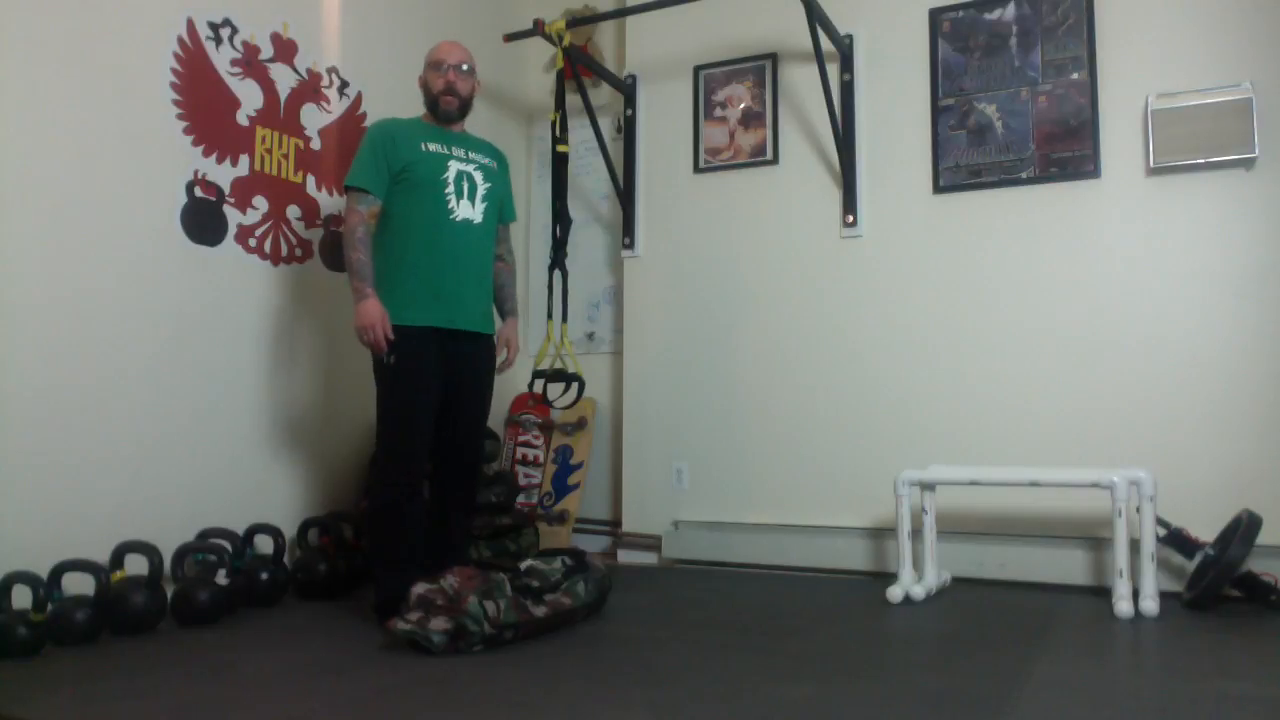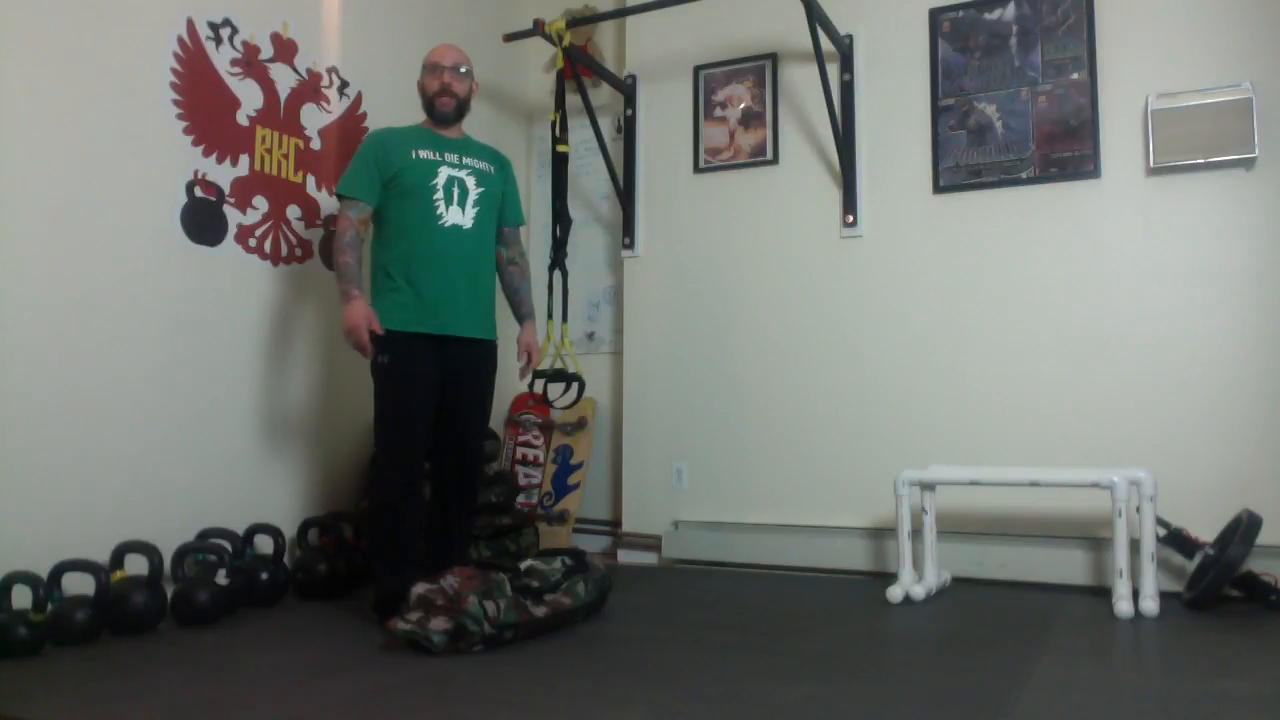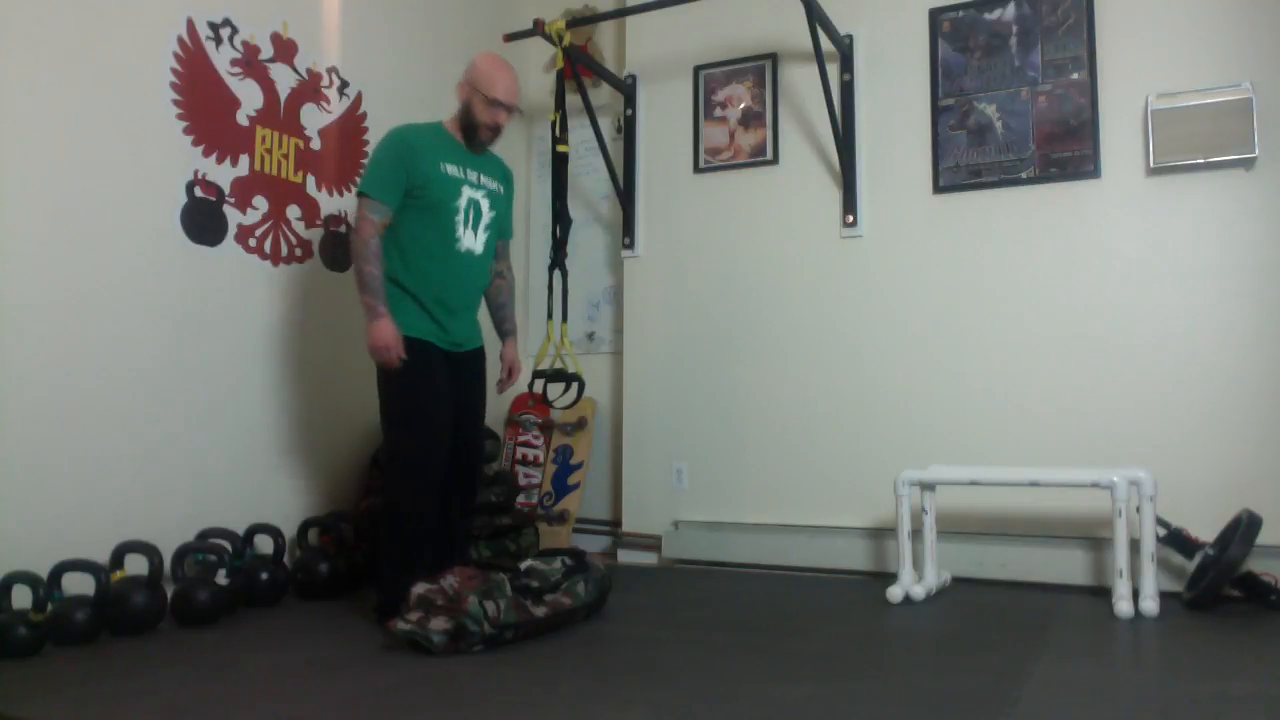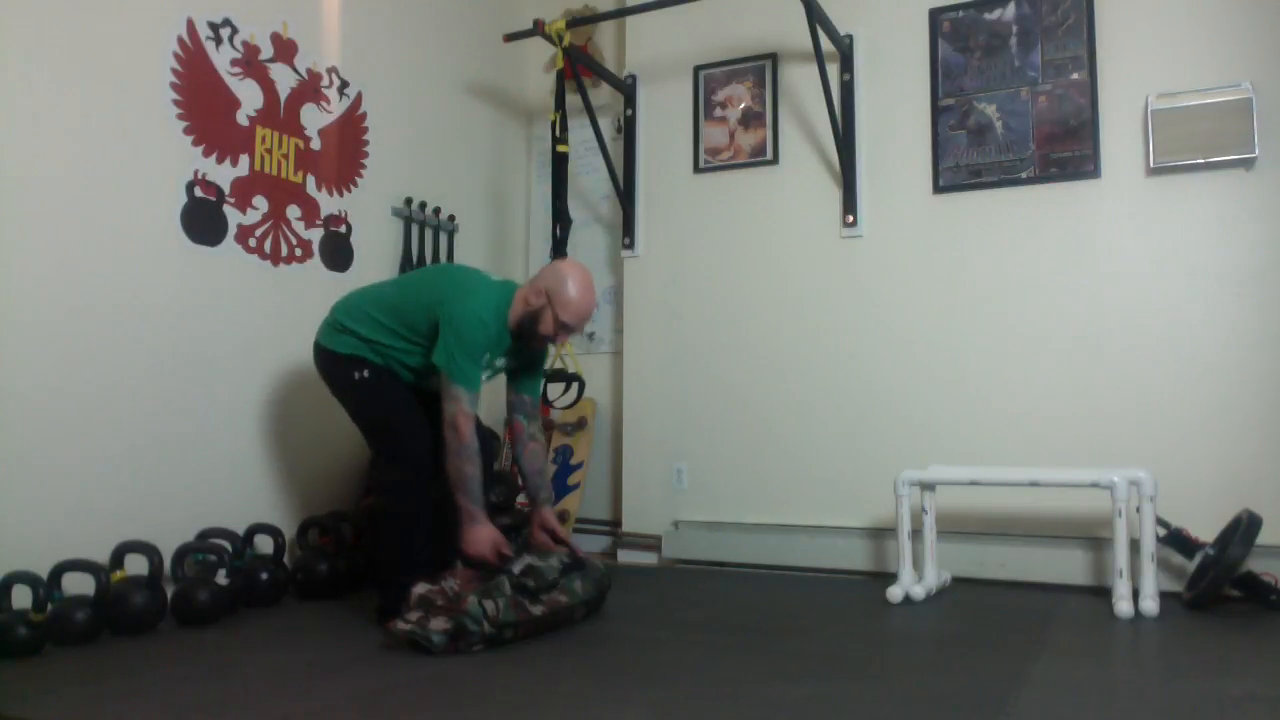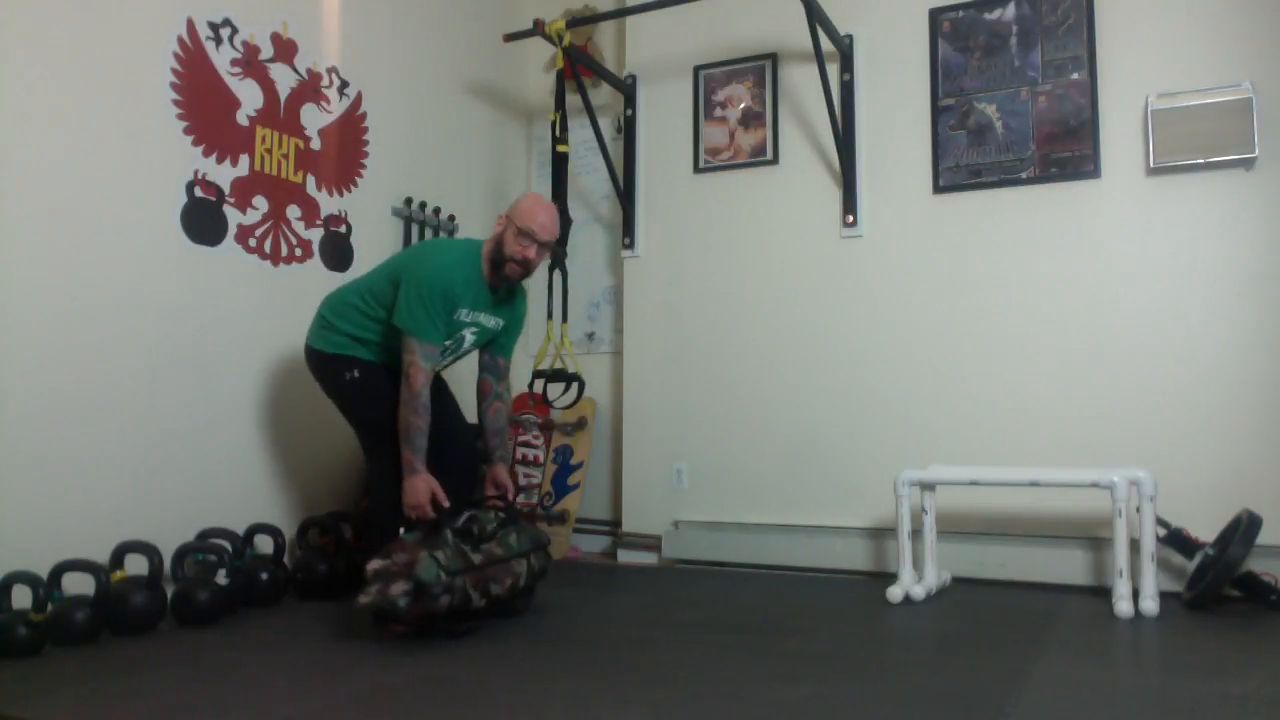
dt=1s
person 1, frame 1
left shoulder: (492, 157)
right shoulder: (391, 137)
right elbow: (359, 218)
left wrist: (509, 316)
right wrist: (365, 296)
left hip: (474, 331)
right hip: (409, 326)
left knee: (462, 462)
right knee: (402, 464)
right ankle: (396, 598)
person 1, frame 2
left shoulder: (495, 163)
right shoulder: (385, 146)
left elbow: (510, 250)
right elbow: (351, 224)
left wrist: (527, 320)
right wrist: (352, 295)
left hip: (475, 337)
right hip: (404, 331)
left knee: (462, 464)
right knee: (400, 466)
right ankle: (396, 596)
person 1, frame 3
left shoulder: (499, 175)
right shoulder: (409, 145)
right elbow: (368, 229)
left wrist: (509, 336)
right wrist: (378, 314)
left hip: (464, 341)
right hip: (410, 335)
left knee: (463, 465)
right knee: (419, 463)
right ankle: (400, 598)
person 1, frame 4
left shoulder: (530, 336)
right shoulder: (473, 311)
left elbow: (526, 425)
right elbow: (460, 423)
left wrist: (542, 505)
right wrist: (475, 520)
left hip: (409, 363)
right hip: (353, 349)
left knee: (467, 461)
right knee: (414, 460)
right ankle: (400, 604)
person 1, frame 5
left shoulder: (513, 301)
right shoulder: (441, 270)
left elbow: (495, 384)
right elbow: (416, 378)
left wrist: (498, 462)
right wrist: (414, 472)
left hip: (400, 356)
right hip: (345, 346)
left knee: (460, 453)
right knee: (396, 462)
